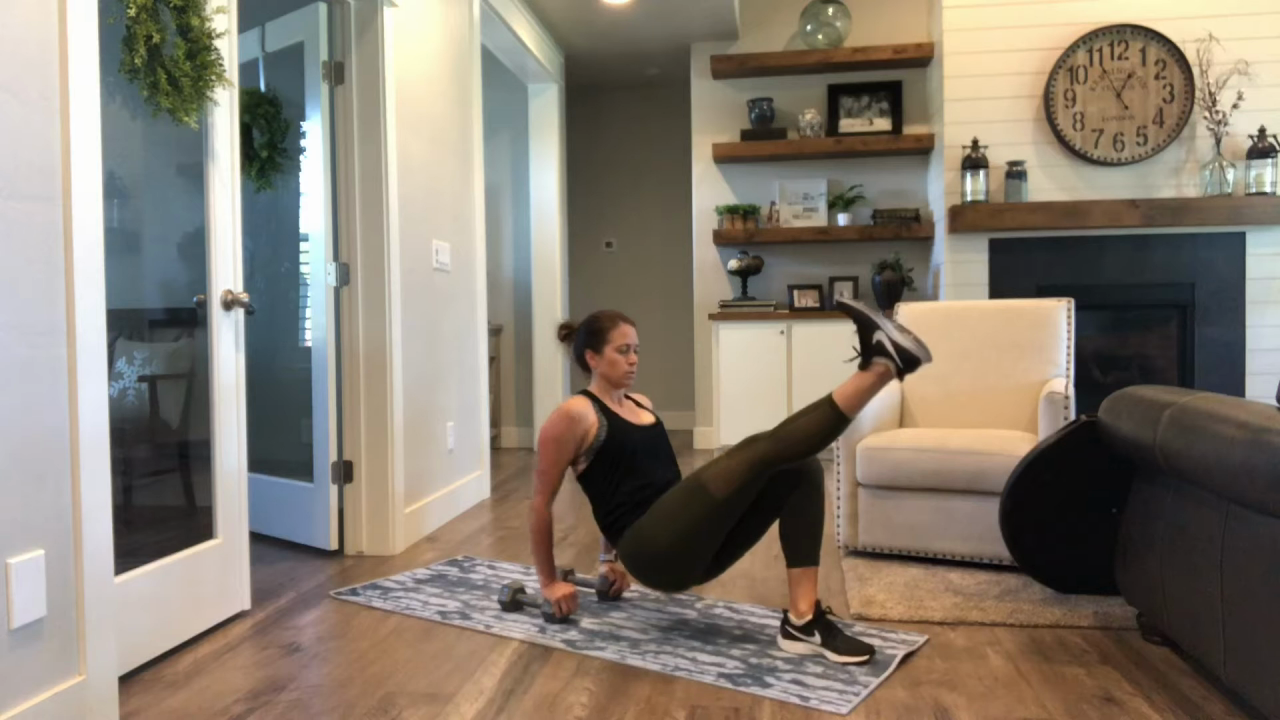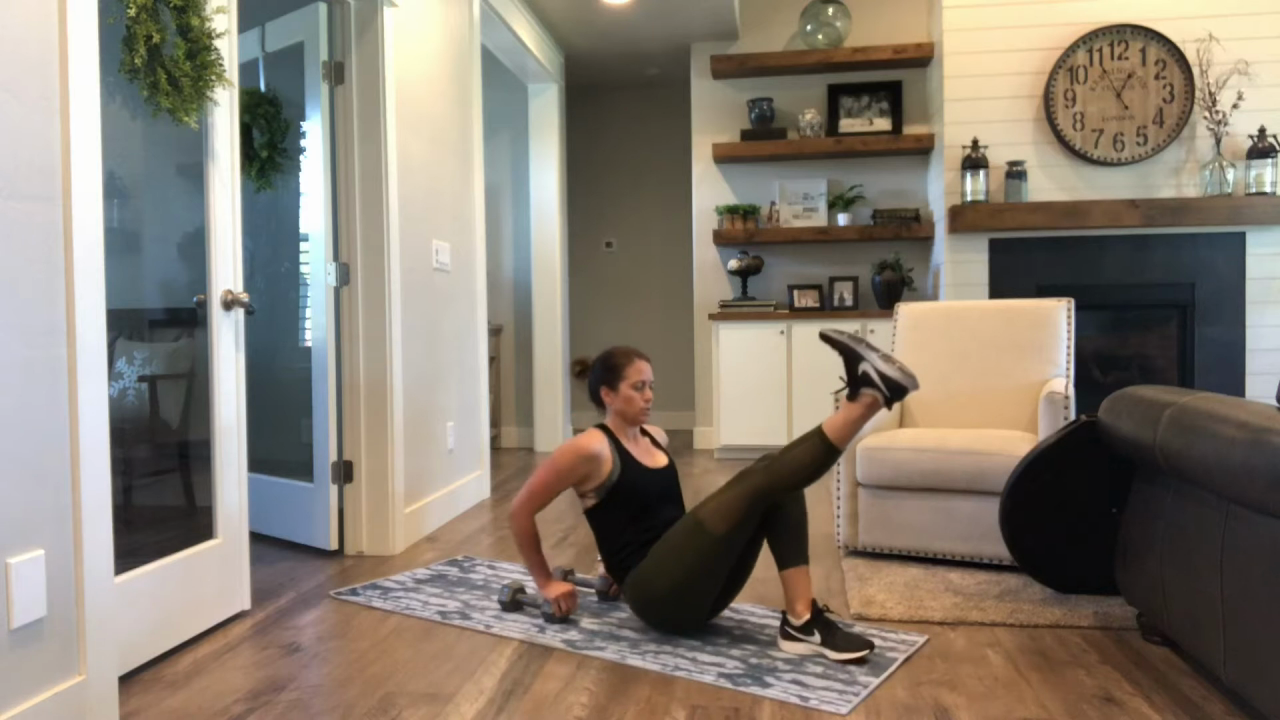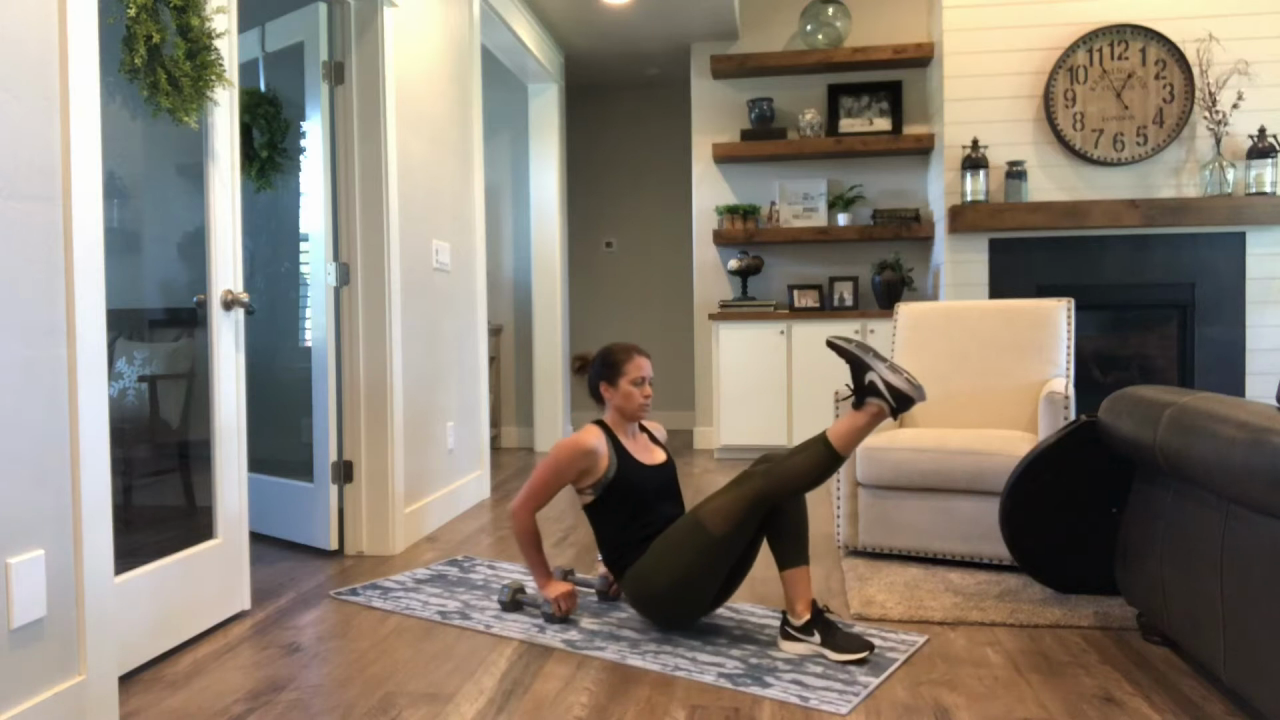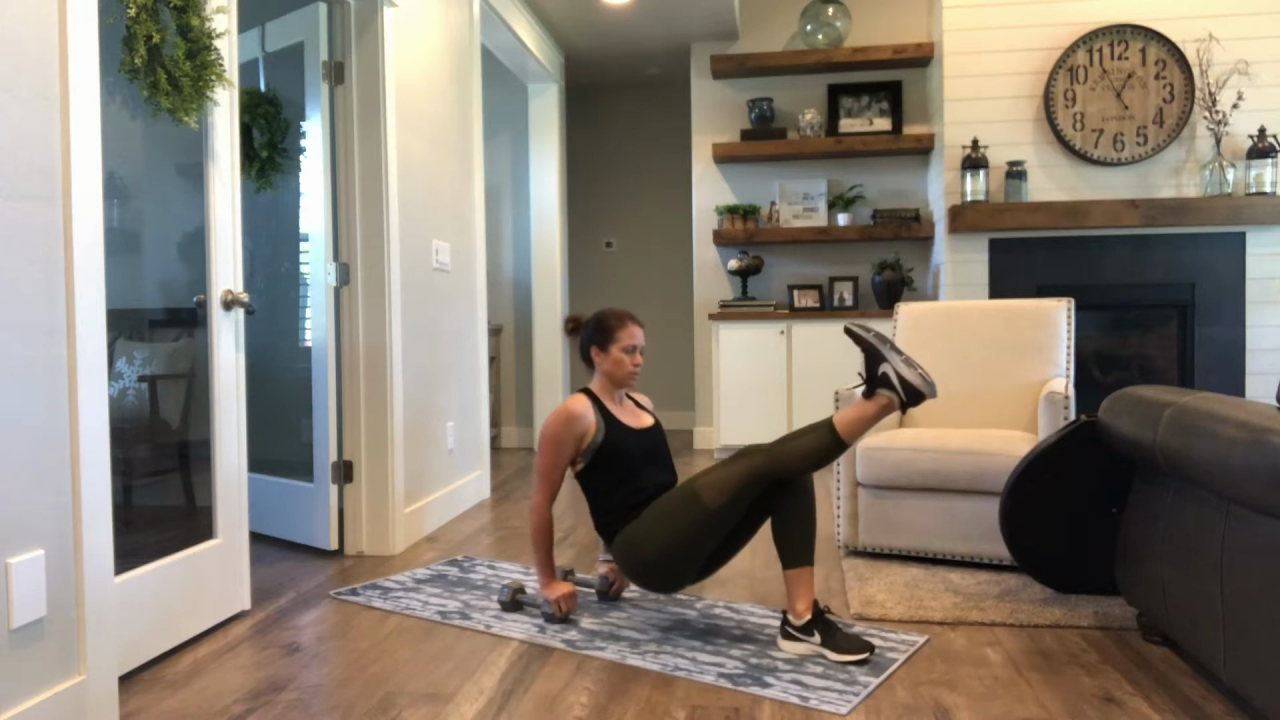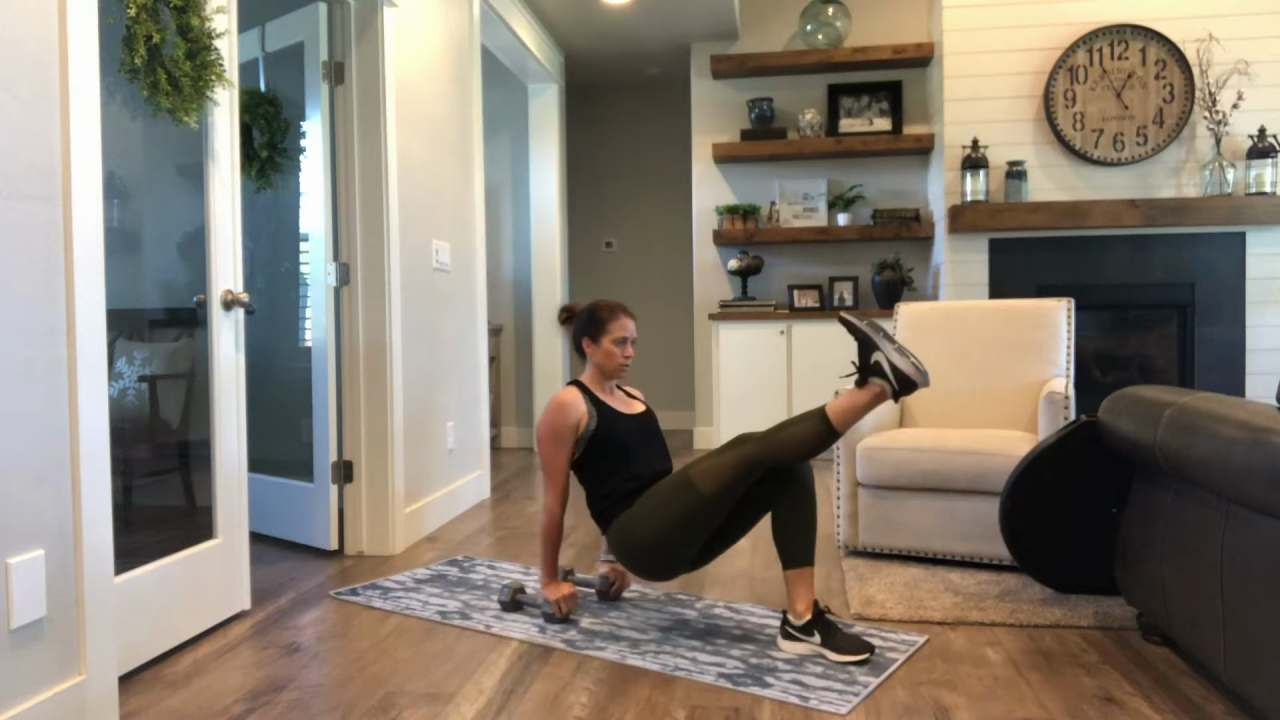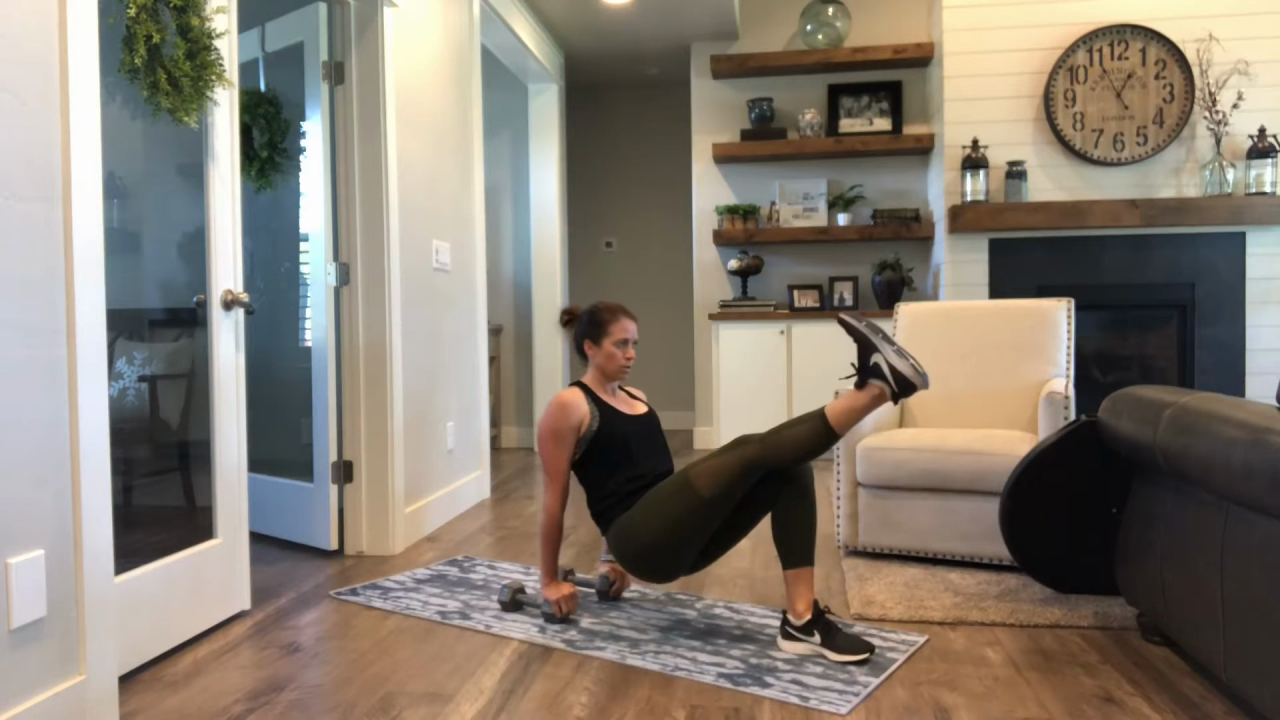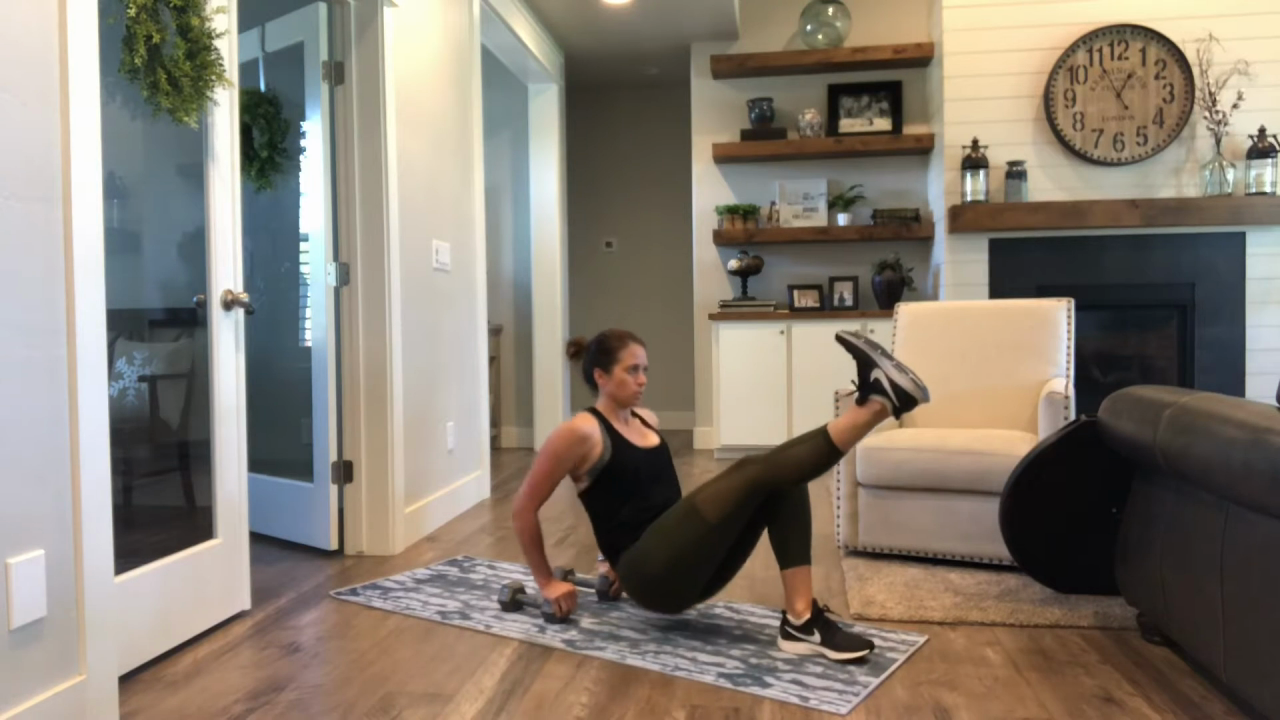
dt=0.3s
person 1, frame 1
left shoulder: (639, 405)
right shoulder: (574, 415)
right elbow: (541, 503)
left wrist: (610, 559)
right wrist: (550, 583)
left hip: (692, 546)
right hip: (655, 551)
left knee: (801, 469)
right knee: (761, 451)
left ankle: (802, 622)
person 1, frame 2
left shoulder: (655, 438)
right shoulder: (590, 450)
right elbow: (519, 511)
left wrist: (616, 557)
right wrist: (546, 583)
left hip: (698, 581)
right hip: (658, 593)
left knee: (773, 476)
right knee: (757, 481)
left ankle: (801, 624)
person 1, frame 3
left shoulder: (655, 435)
right shoulder: (588, 446)
right elbow: (520, 509)
left wrist: (613, 558)
right wrist: (547, 582)
left hip: (696, 576)
right hip: (656, 588)
left knee: (774, 471)
right knee: (758, 484)
left ankle: (802, 624)
person 1, frame 4
left shoulder: (641, 405)
right shoulder: (574, 415)
right elbow: (542, 501)
left wrist: (610, 558)
right wrist: (548, 581)
left hip: (683, 541)
right hip: (648, 553)
left knee: (788, 474)
right knee: (757, 463)
left ankle: (801, 623)
right ankle: (884, 398)
person 1, frame 5
left shoulder: (632, 397)
right shoulder: (567, 407)
right elbow: (554, 500)
left wrist: (611, 559)
right wrist: (550, 581)
left hip: (680, 532)
right hip: (645, 540)
left knee: (787, 468)
right knee: (752, 450)
left ankle: (802, 621)
right ankle: (876, 387)
person 1, frame 6
left shoulder: (634, 398)
right shoulder: (569, 407)
right elbow: (554, 500)
left wrist: (613, 558)
right wrist: (550, 581)
left hip: (681, 535)
right hip: (645, 543)
left knee: (788, 468)
right knee: (750, 453)
left ankle: (801, 621)
right ankle: (875, 387)
person 1, frame 7
left shoulder: (645, 420)
right shoulder: (580, 433)
right elbow: (523, 509)
left wrist: (615, 559)
right wrist: (547, 582)
left hip: (688, 563)
right hip: (652, 573)
left knee: (781, 478)
right knee: (754, 473)
left ankle: (801, 623)
